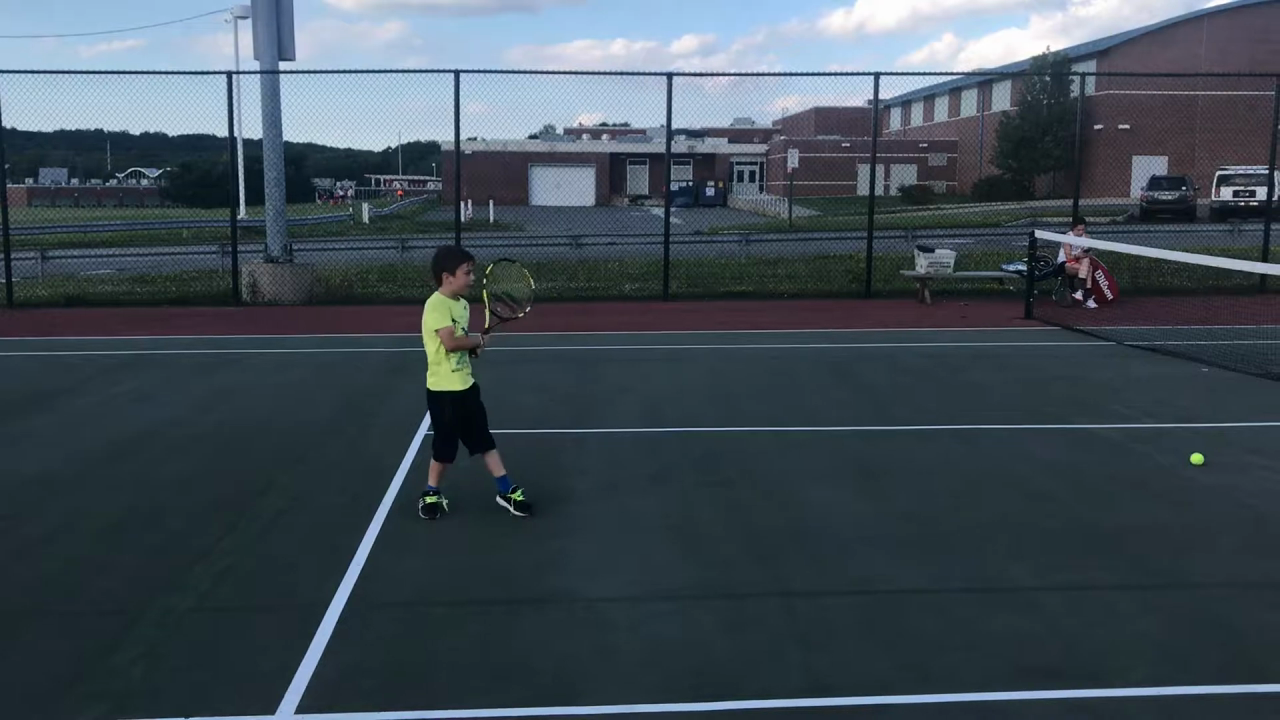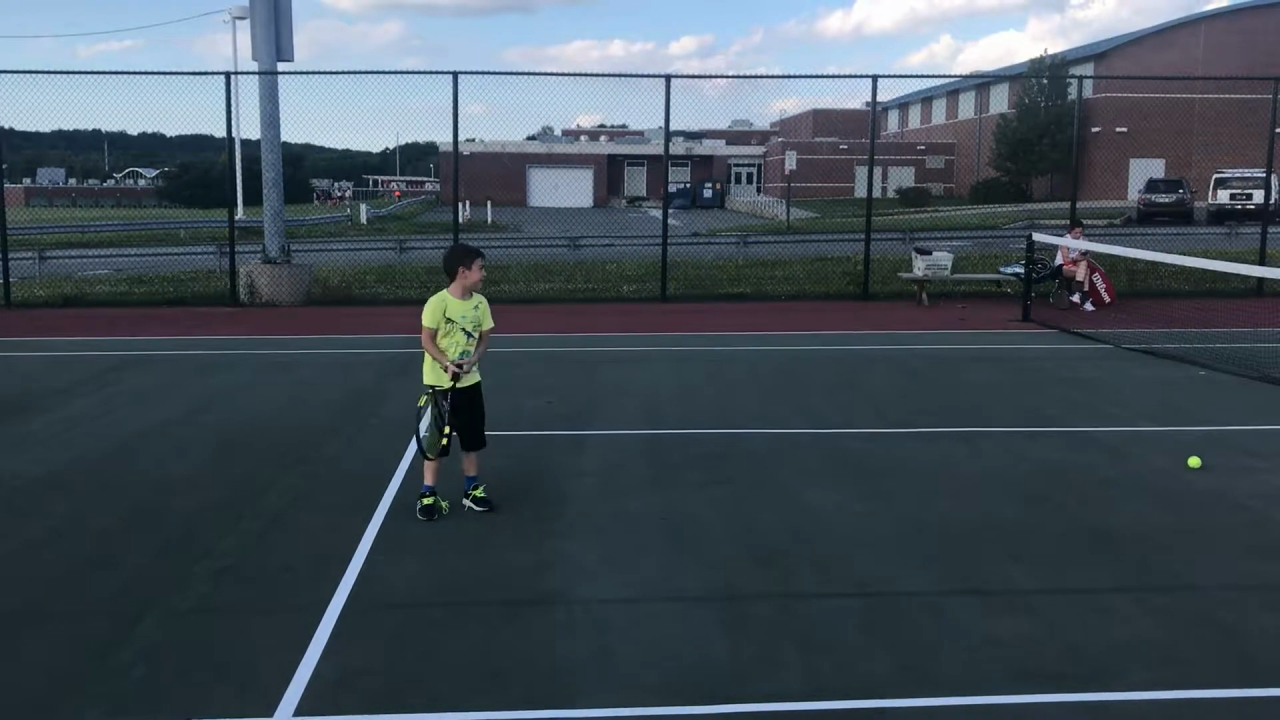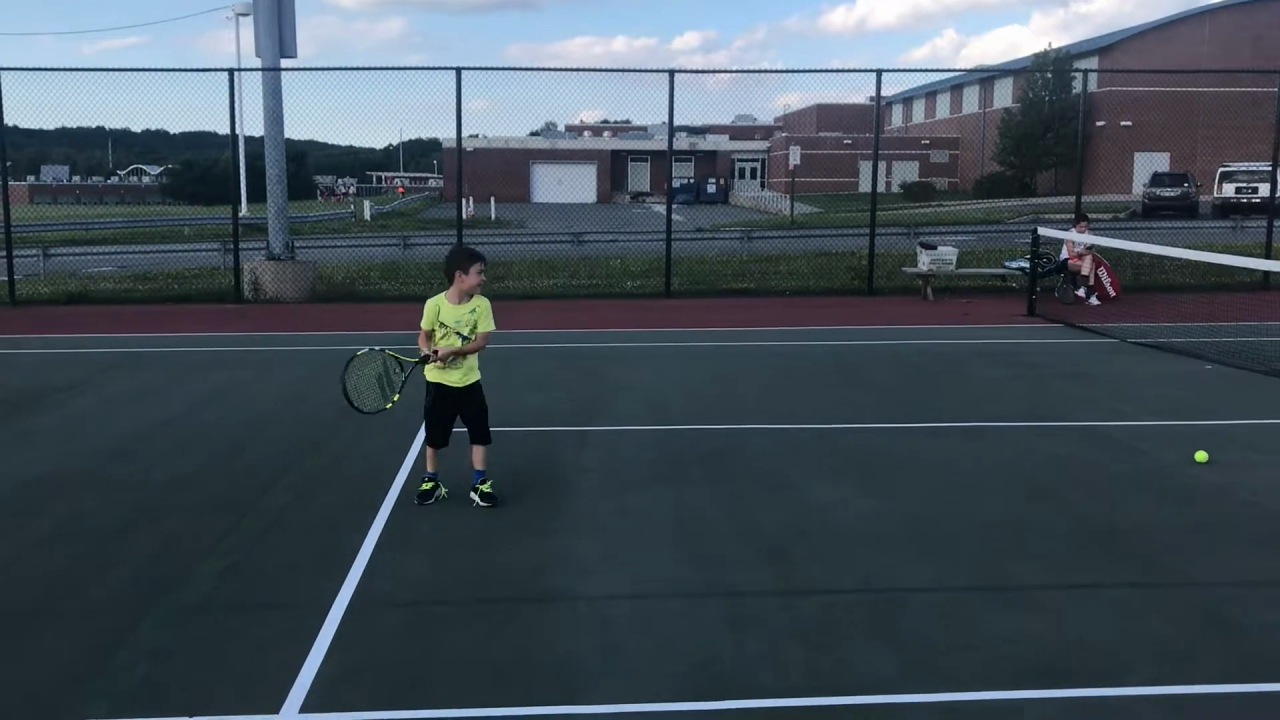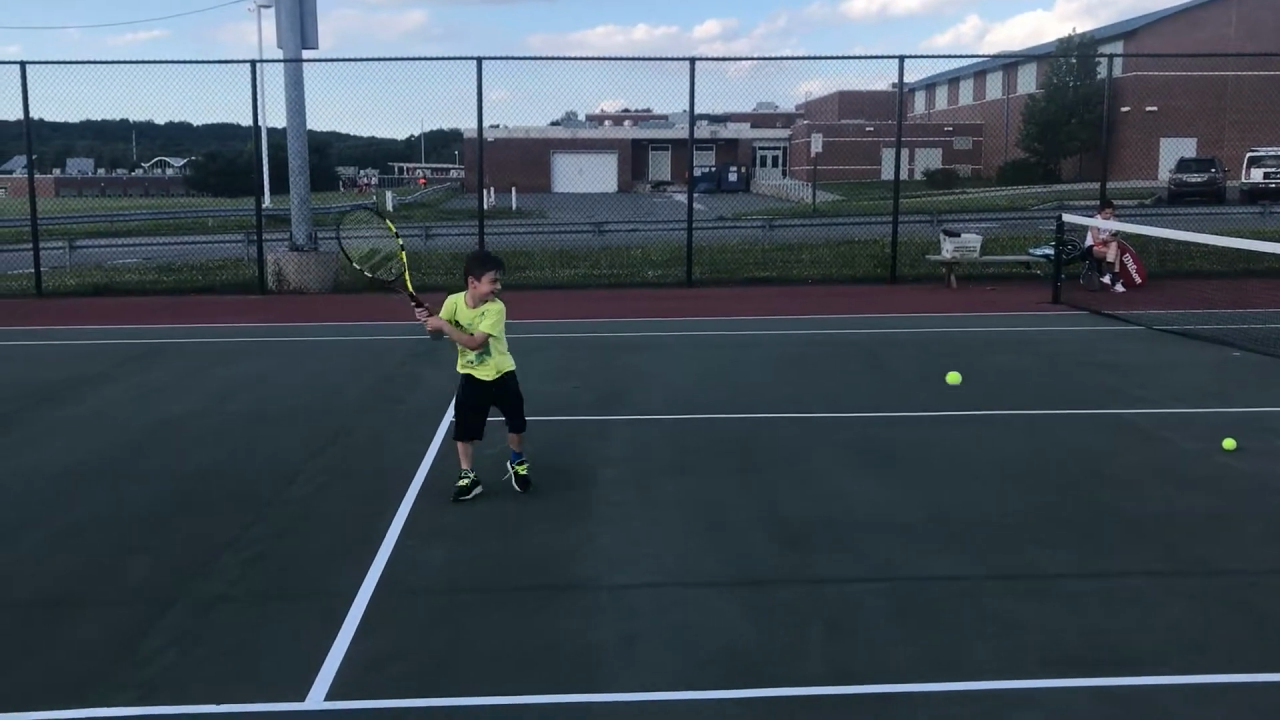
dt=0.5s
person 1, frame 1
left shoulder: (462, 303)
right shoulder: (436, 304)
right elbow: (450, 342)
left wrist: (472, 344)
right wrist: (477, 340)
left hip: (466, 385)
right hip: (444, 390)
left knee: (484, 440)
right knee: (444, 447)
left ankle: (507, 491)
right ankle: (431, 494)
person 1, frame 2
left shoulder: (481, 302)
right shoulder: (437, 302)
left elbow: (484, 339)
right elbow: (427, 340)
left wrist: (470, 362)
right wrist: (445, 363)
left hip: (470, 382)
right hip: (441, 383)
left knee: (472, 439)
right knee: (436, 440)
left ankle: (472, 489)
right ankle: (428, 495)
person 1, frame 3
left shoulder: (481, 305)
right shoulder: (434, 304)
left elbow: (482, 342)
right elbow: (424, 336)
left wrist: (453, 351)
right wrist: (427, 351)
left hip: (468, 380)
right hip: (439, 380)
left knee: (480, 433)
right knee: (434, 434)
left ankle: (479, 484)
right ankle: (431, 480)
person 1, frame 4
left shoulder: (496, 309)
right shoulder: (453, 302)
left elbow: (472, 343)
right elbow: (440, 332)
left wrist: (442, 326)
right wrist: (428, 320)
left hip: (501, 372)
right hip: (472, 373)
left knee: (516, 422)
right knee: (463, 427)
left ankle: (517, 462)
right ankle: (469, 477)
